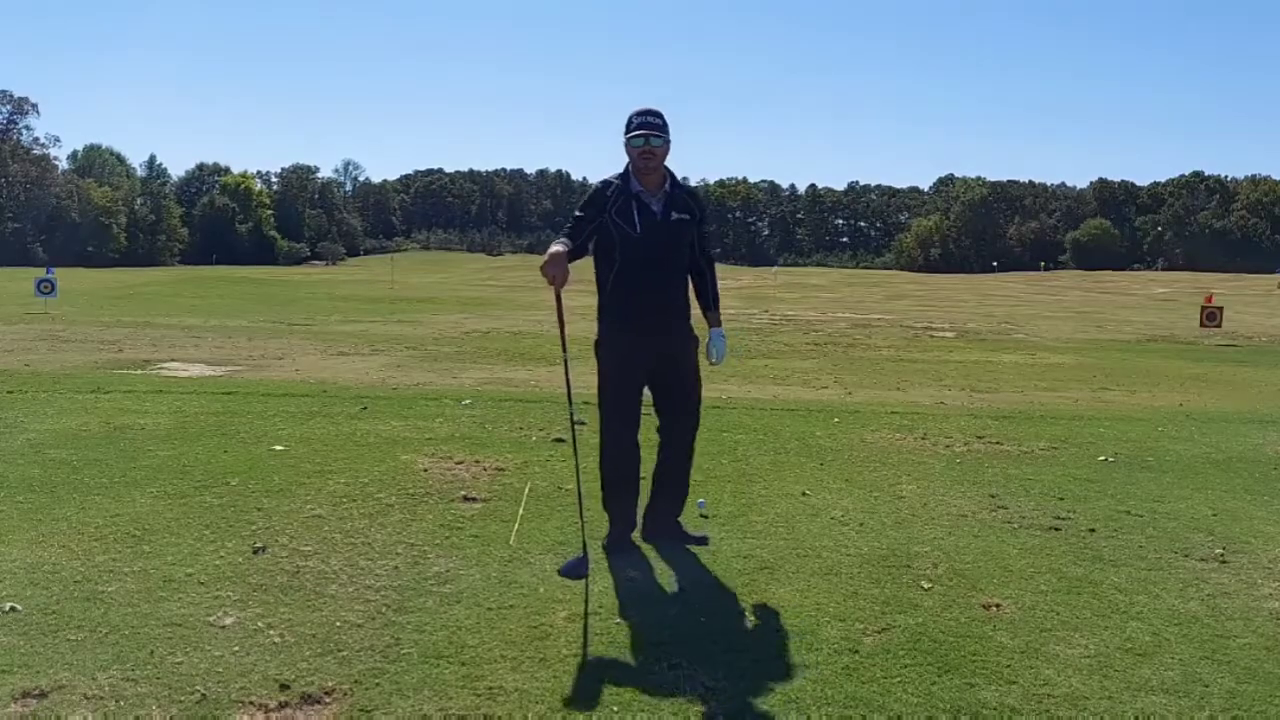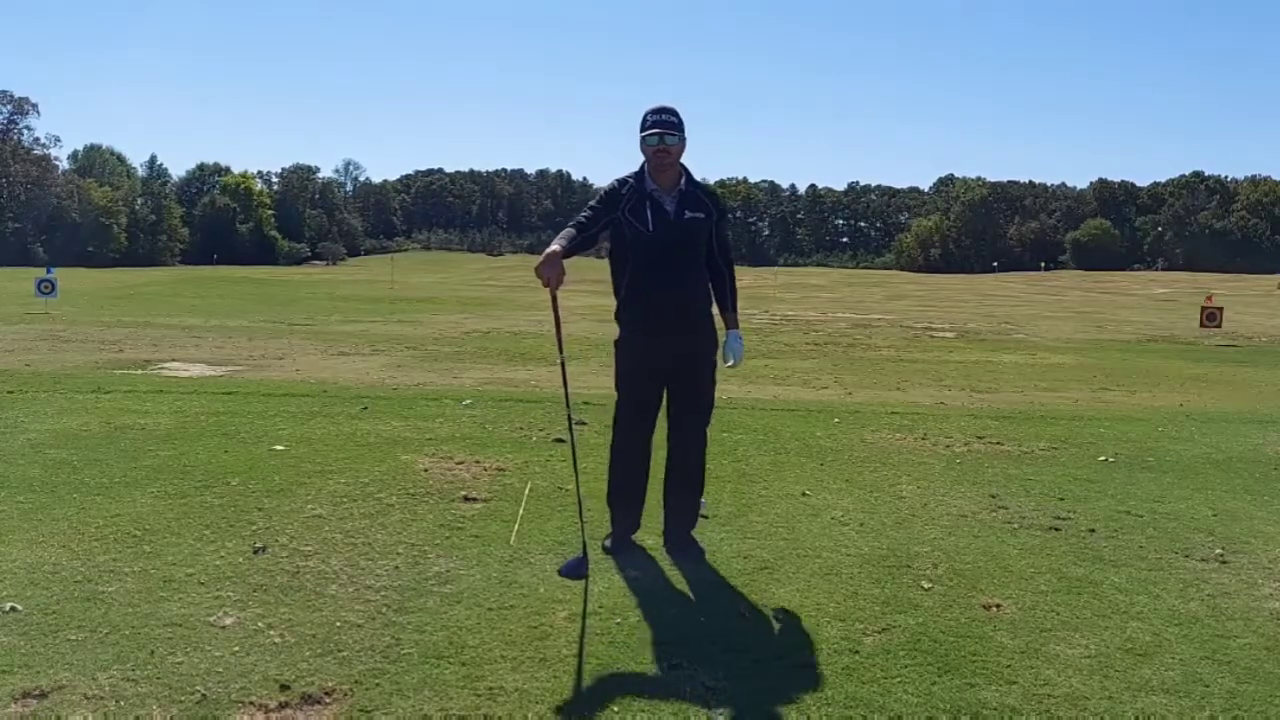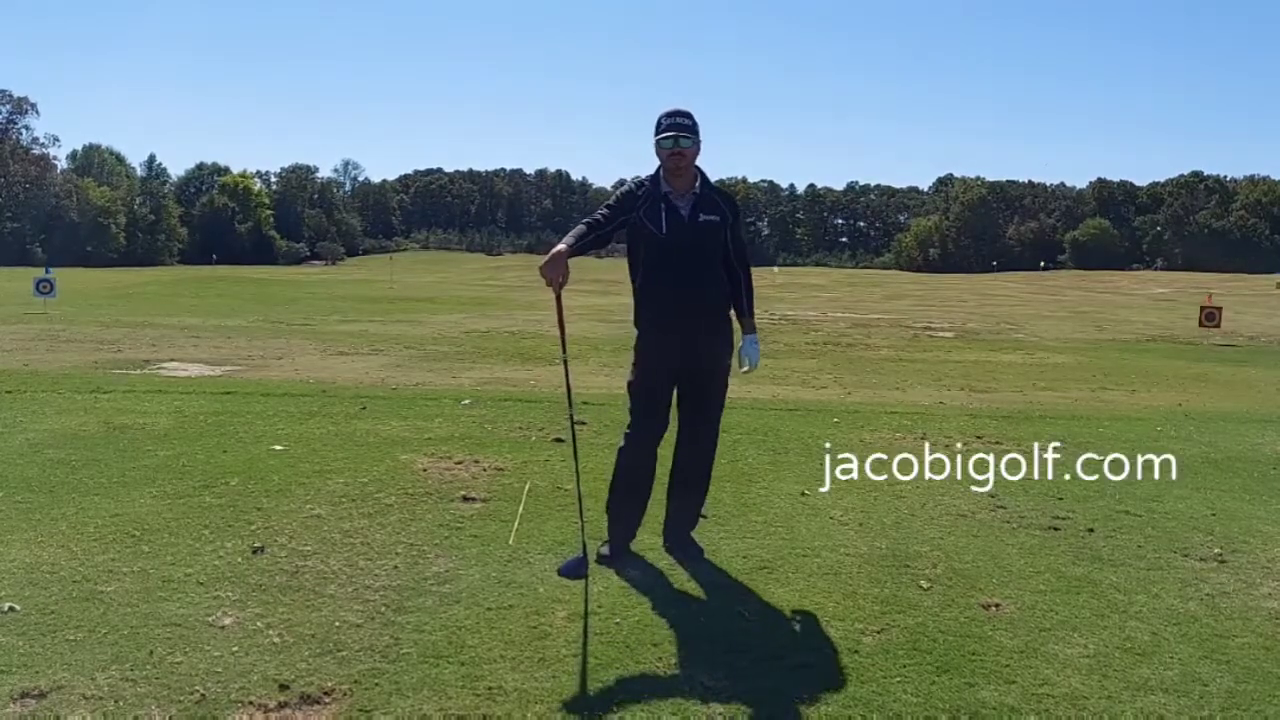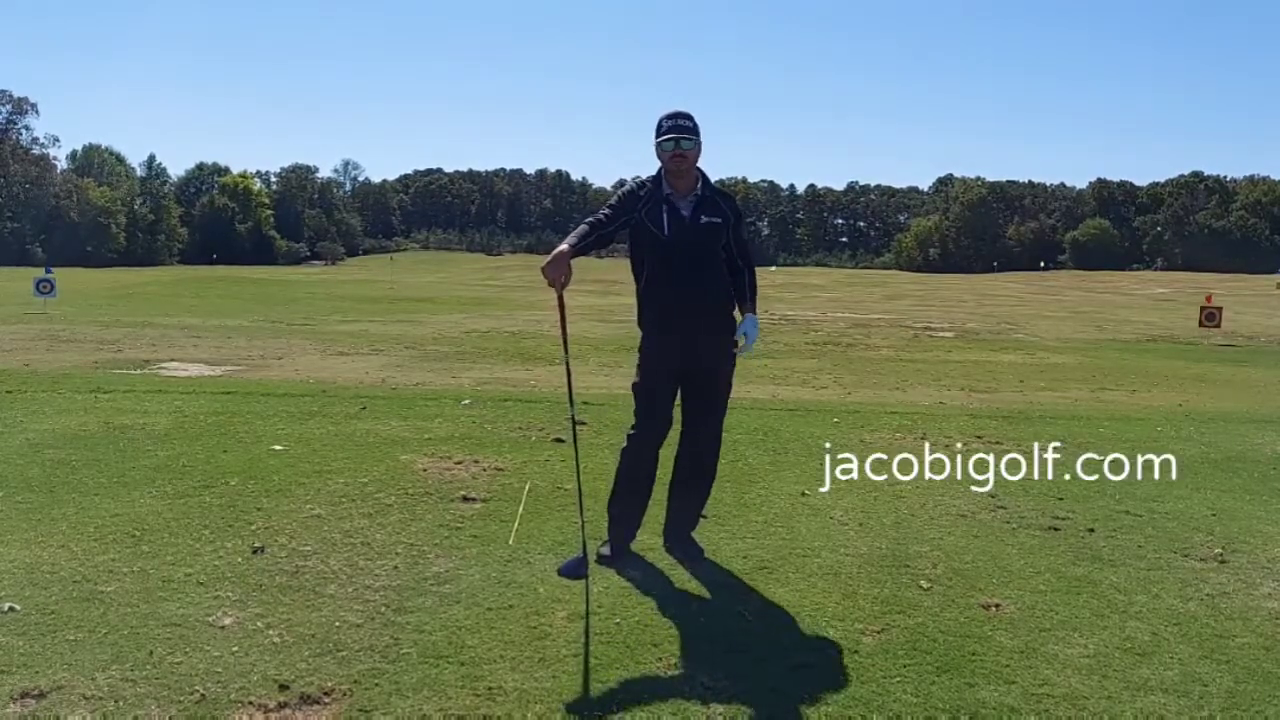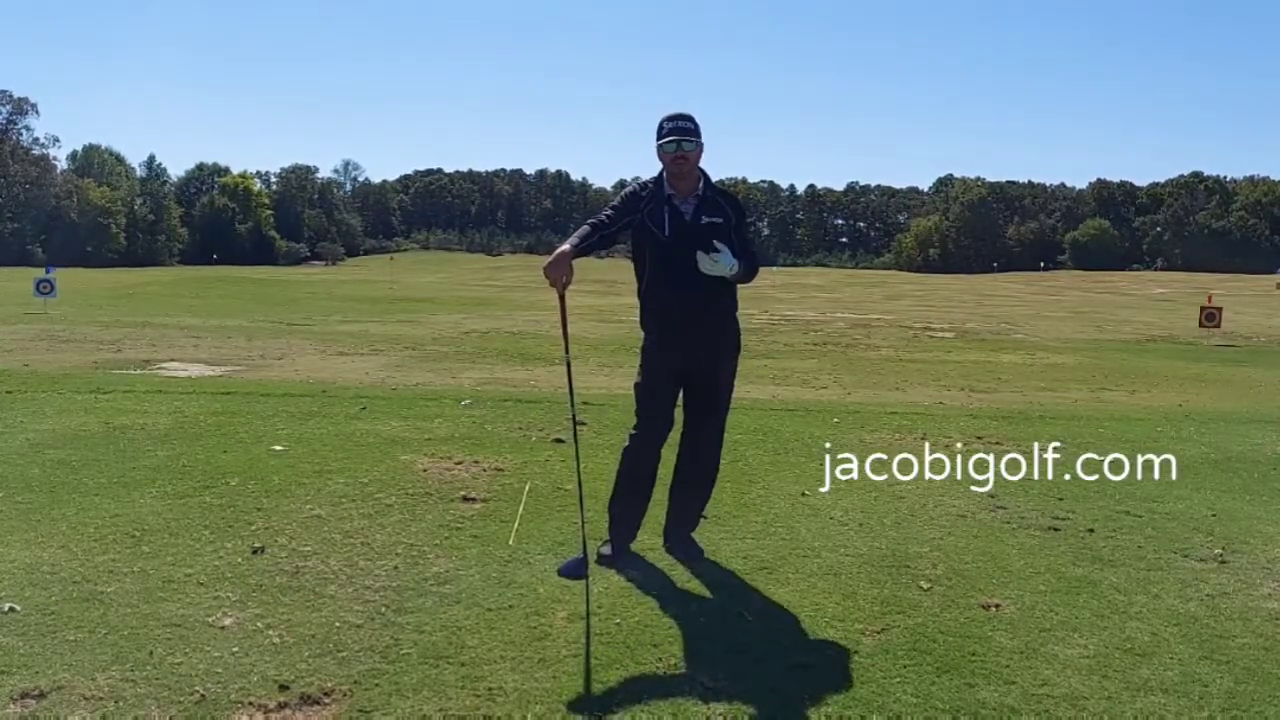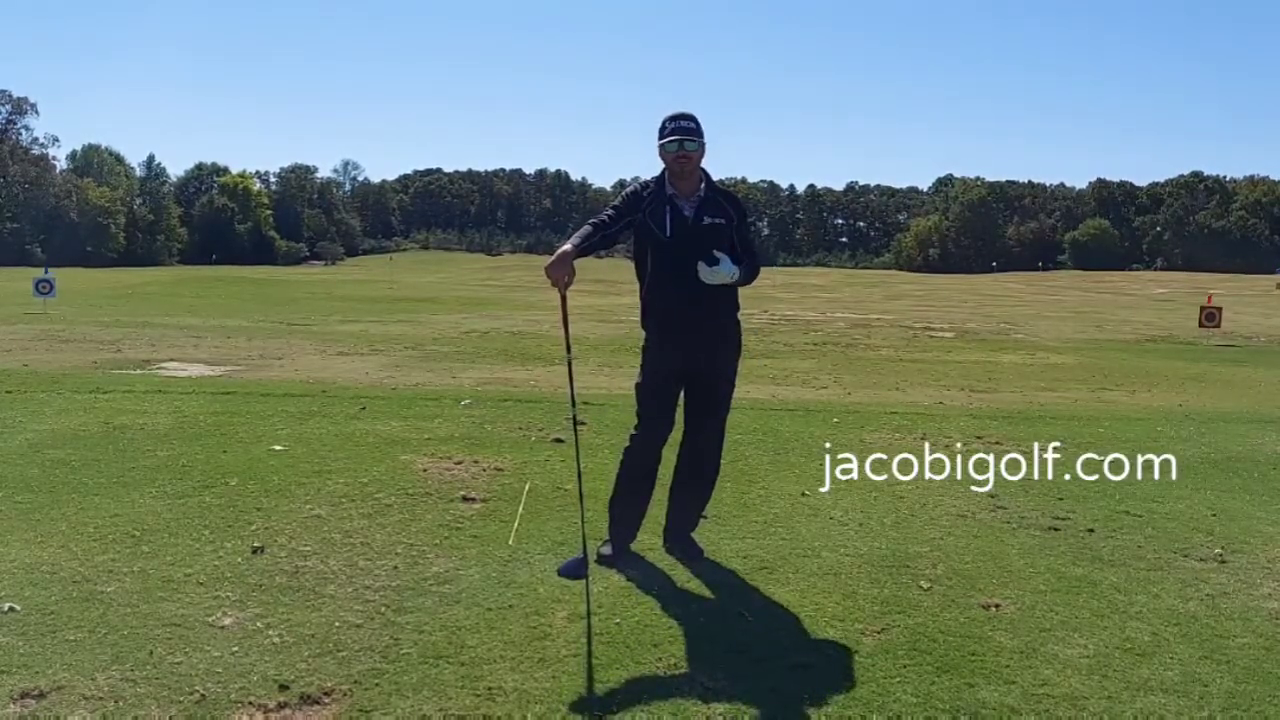
dt=0.7s
person 1, frame 1
left shoulder: (688, 201)
right shoulder: (606, 195)
left elbow: (701, 265)
right elbow: (577, 233)
left wrist: (715, 325)
right wrist: (559, 250)
left hip: (675, 333)
right hip: (620, 334)
left knee: (681, 427)
right knee: (619, 431)
left ankle: (662, 519)
right ankle: (619, 525)
person 1, frame 2
left shoulder: (706, 201)
right shoulder: (620, 194)
left elbow: (721, 266)
right elbow: (585, 225)
left wrist: (732, 326)
right wrist: (557, 249)
left hip: (696, 335)
right hip: (639, 334)
left knee: (690, 435)
right knee: (631, 432)
left ankle: (679, 529)
right ankle: (622, 526)
person 1, frame 3
left shoulder: (721, 203)
right shoulder: (637, 196)
left elbow: (738, 270)
right elbow: (598, 225)
left wrist: (749, 332)
right wrist: (563, 249)
left hip: (711, 338)
right hip: (656, 336)
left knee: (699, 438)
right knee: (642, 434)
left ankle: (680, 530)
right ankle: (619, 533)
person 1, frame 4
left shoulder: (723, 204)
right shoulder: (639, 197)
left elbow: (742, 264)
right elbow: (600, 224)
left wrist: (748, 312)
right wrist: (566, 250)
left hip: (714, 338)
right hip: (660, 336)
left knee: (703, 439)
right knee: (646, 434)
left ankle: (680, 531)
right ankle: (619, 533)
person 1, frame 5
left shoulder: (725, 204)
right shoulder: (641, 198)
left elbow: (750, 264)
right elbow: (603, 225)
left wrist: (732, 267)
right wrist: (568, 249)
left hip: (717, 340)
right hip: (662, 339)
left knee: (704, 440)
right knee: (647, 435)
left ankle: (680, 532)
right ankle: (619, 533)
person 1, frame 6
left shoulder: (727, 204)
right shoulder: (643, 198)
left elbow: (751, 264)
right elbow: (603, 225)
left wrist: (733, 273)
right wrist: (570, 249)
left hip: (718, 341)
right hip: (663, 340)
left knee: (704, 442)
right knee: (648, 436)
left ankle: (680, 531)
right ankle: (620, 533)
